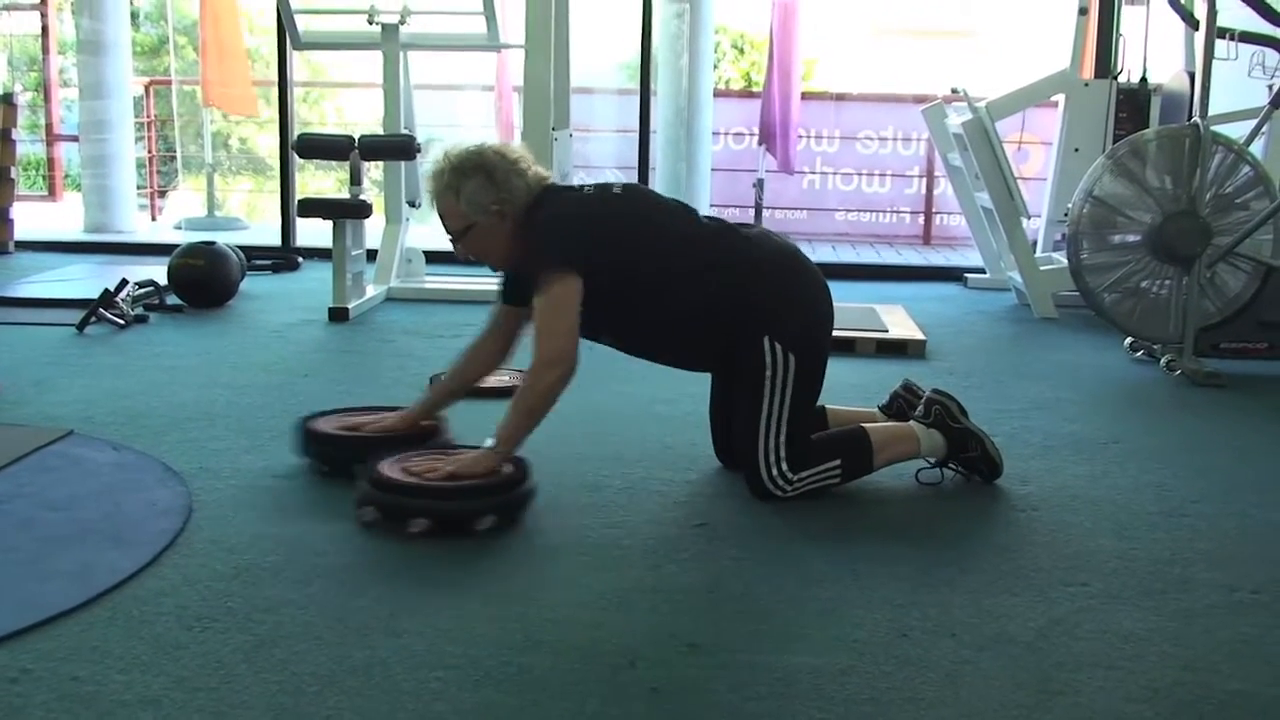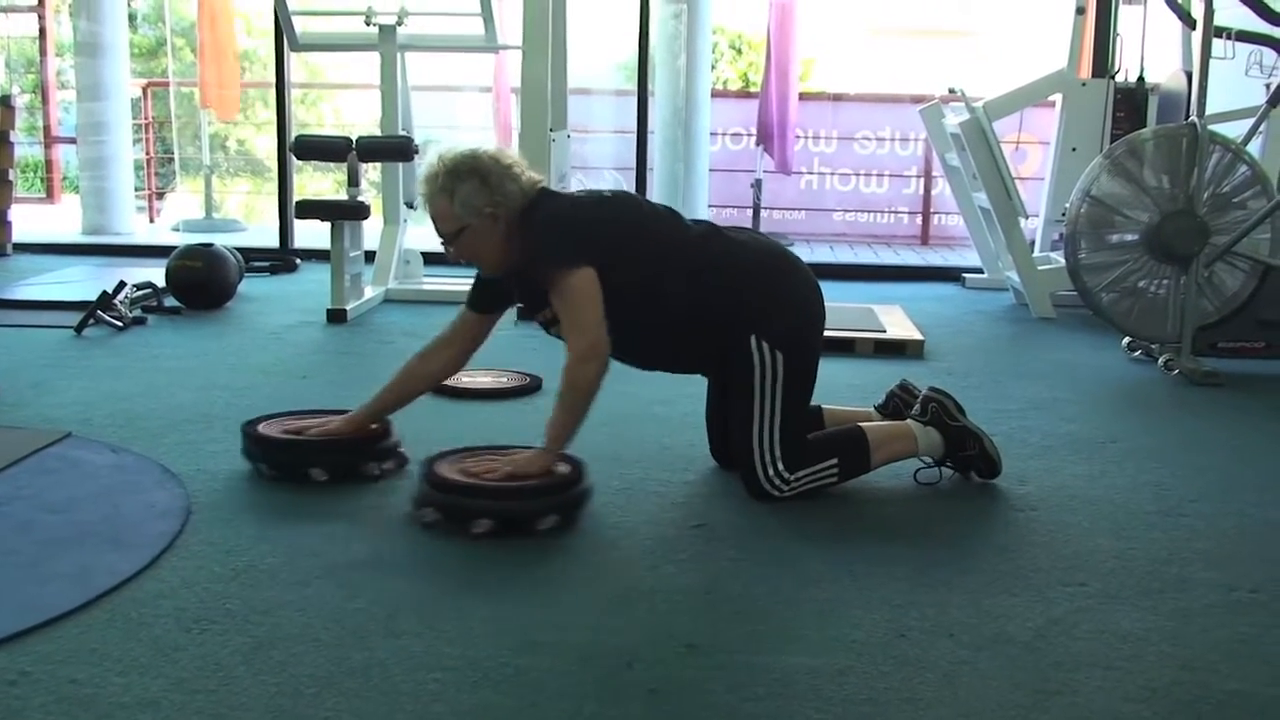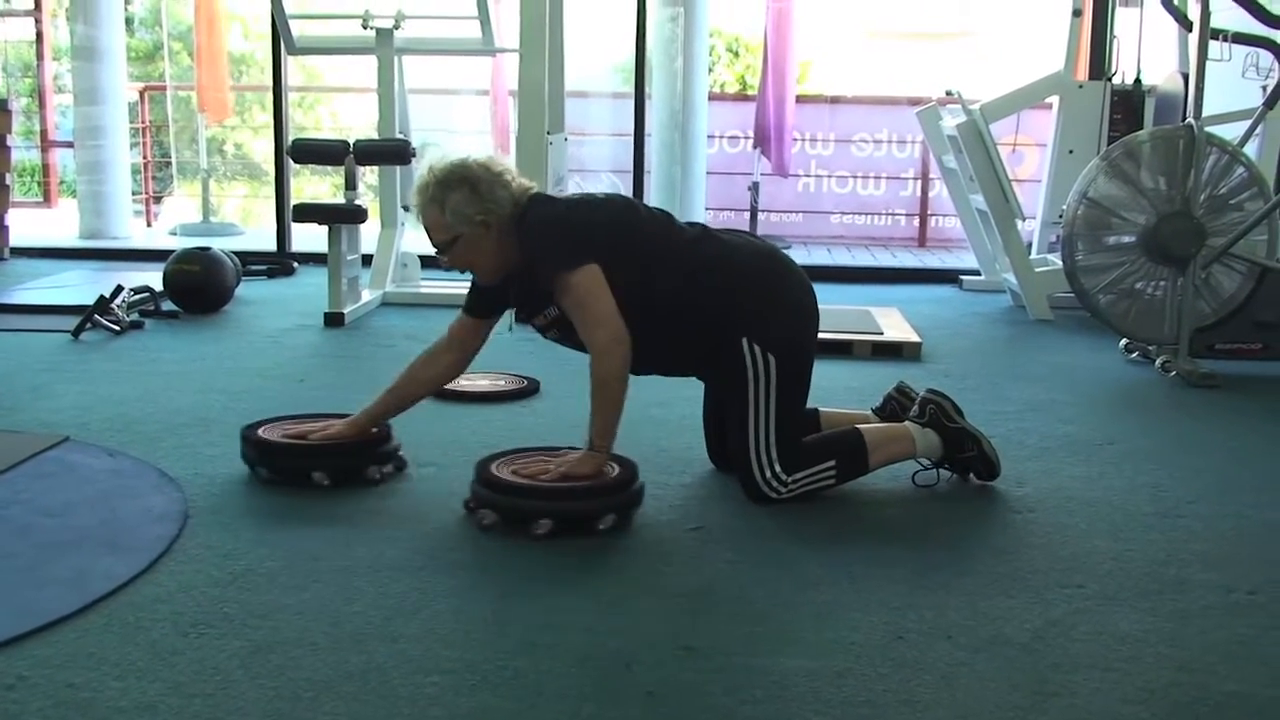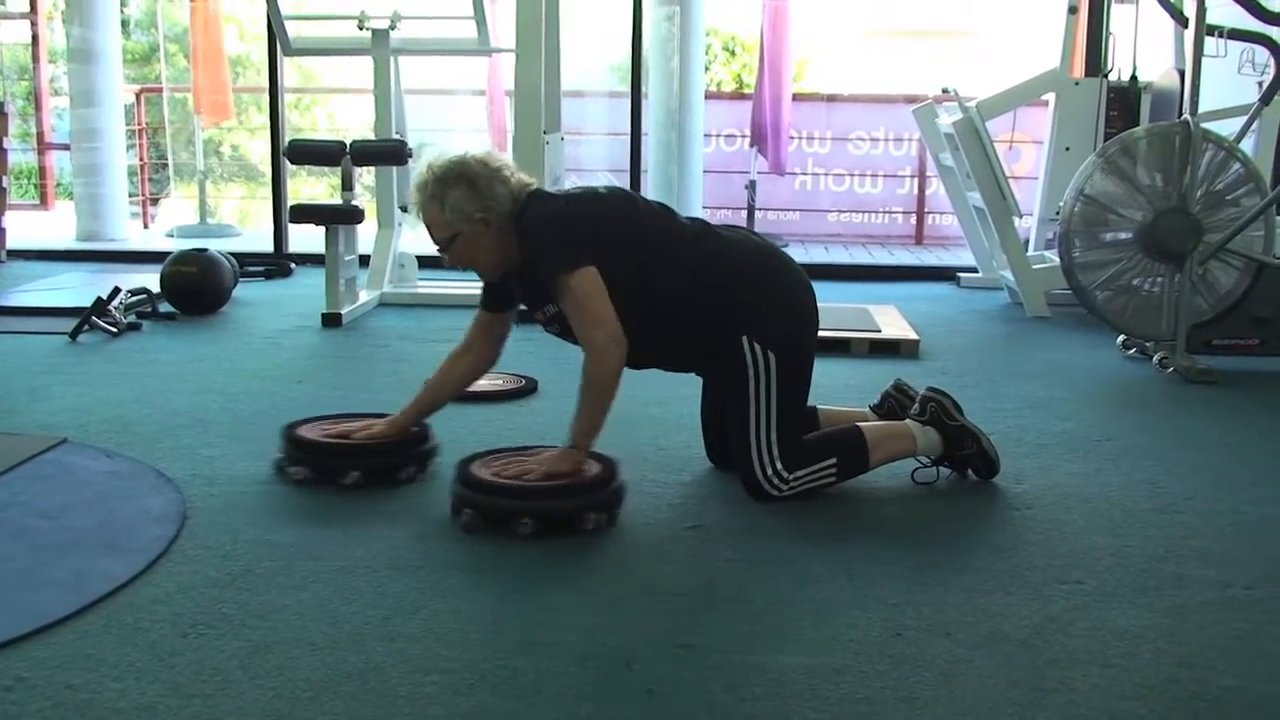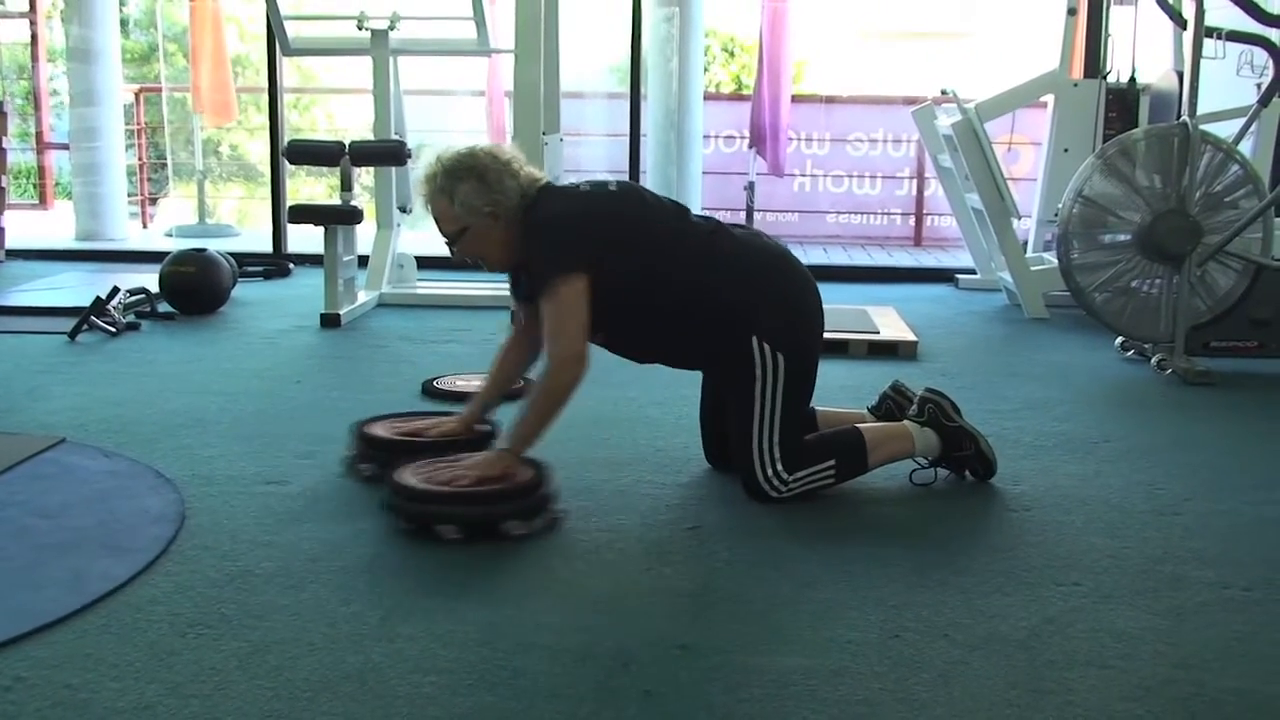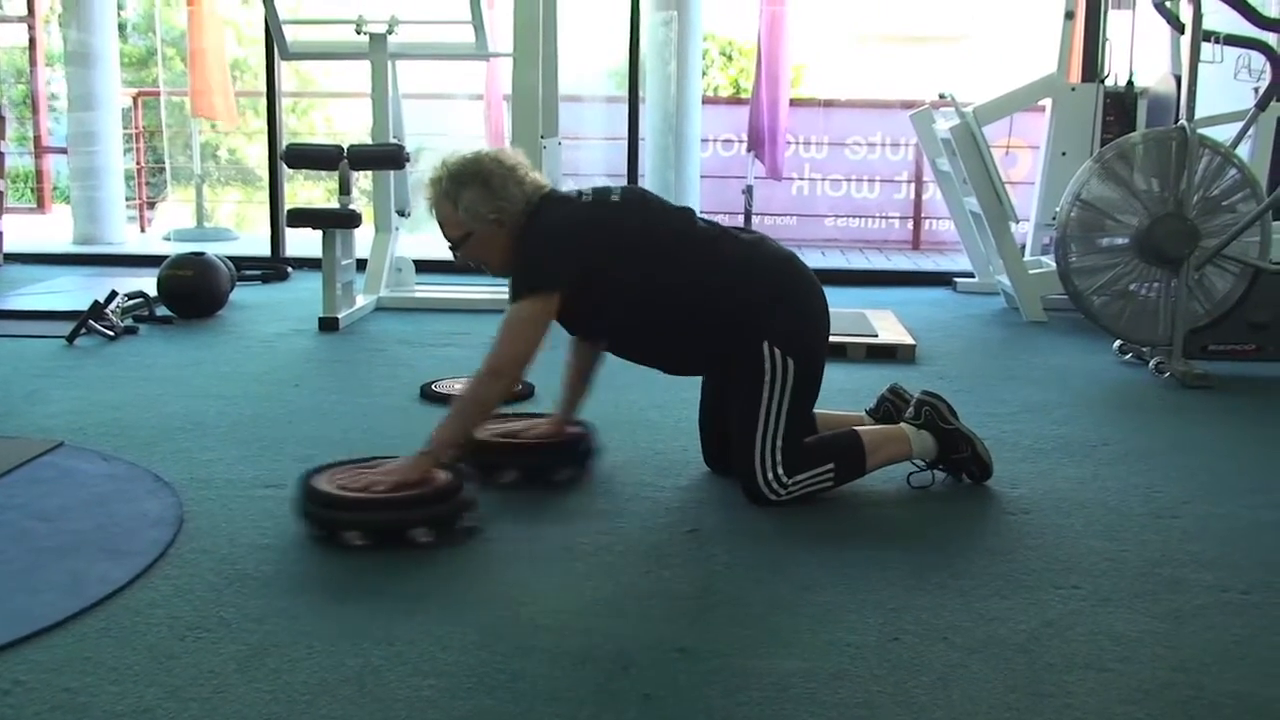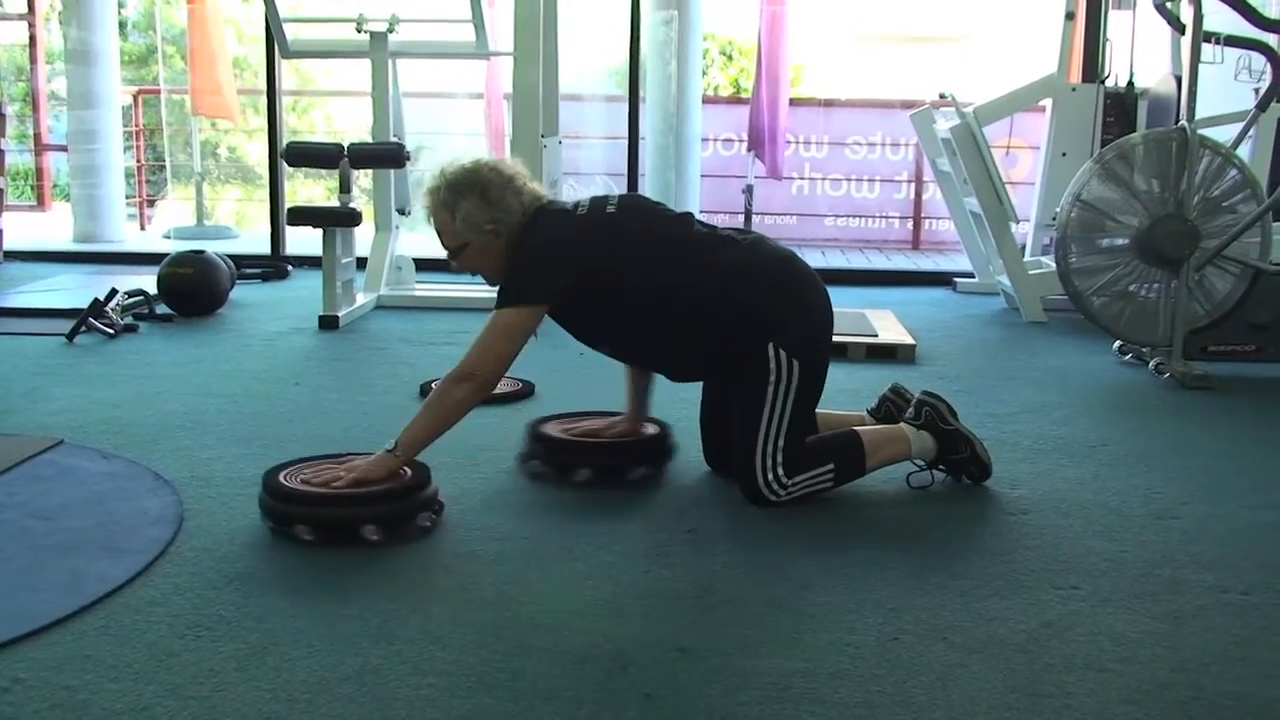
dt=0.2s
person 1, frame 1
left shoulder: (557, 230)
right shoulder: (528, 242)
left elbow: (553, 364)
right elbow: (493, 344)
left wrist: (494, 453)
right wrist: (419, 412)
left hip: (780, 306)
right hip: (757, 307)
left knee: (777, 474)
right knee: (738, 452)
left ankle: (931, 438)
right ankle: (903, 411)
person 1, frame 2
left shoulder: (554, 231)
right shoulder: (509, 260)
left elbow: (588, 353)
right elbow: (446, 351)
left wrist: (548, 453)
right wrist: (359, 418)
left hip: (772, 307)
right hip: (747, 313)
left knee: (772, 474)
right knee: (735, 451)
left ankle: (927, 435)
right ankle: (897, 410)
person 1, frame 3
left shoulder: (551, 234)
right shoulder: (505, 266)
left elbow: (611, 345)
right elbow: (447, 354)
left wrist: (596, 452)
right wrist: (360, 423)
left hip: (766, 309)
right hip: (743, 311)
left knee: (769, 475)
right knee: (731, 452)
left ankle: (926, 436)
right ankle: (896, 411)
person 1, frame 4
left shoulder: (552, 232)
right shoulder: (512, 254)
left elbow: (608, 350)
right elbow: (478, 348)
left wrist: (573, 452)
right wrist: (404, 420)
left hip: (765, 308)
right hip: (740, 306)
left knee: (770, 473)
right knee: (730, 450)
left ankle: (928, 436)
right ankle: (899, 408)
person 1, frame 5
left shoulder: (554, 230)
right shoulder: (534, 234)
left elbow: (566, 363)
right elbow: (524, 339)
left wrist: (507, 455)
right wrist: (472, 415)
left hip: (769, 311)
right hip: (750, 308)
left knee: (772, 477)
right knee: (728, 454)
left ankle: (926, 437)
right ankle: (890, 412)
person 1, frame 6
left shoulder: (549, 241)
right shoulder: (563, 226)
left elbow: (501, 373)
right elbow: (593, 325)
left wrist: (425, 462)
right wrist: (565, 413)
left hip: (778, 316)
right hip: (755, 312)
left knee: (770, 479)
right knee: (725, 455)
left ankle: (922, 440)
right ankle: (889, 414)
person 1, frame 7
left shoulder: (544, 253)
right shoulder: (562, 236)
left elbow: (472, 379)
left wrist: (391, 458)
right wrist: (636, 413)
left hip: (781, 317)
right hip: (754, 313)
left knee: (769, 479)
right knee: (728, 456)
left ankle: (919, 438)
right ankle: (888, 414)
